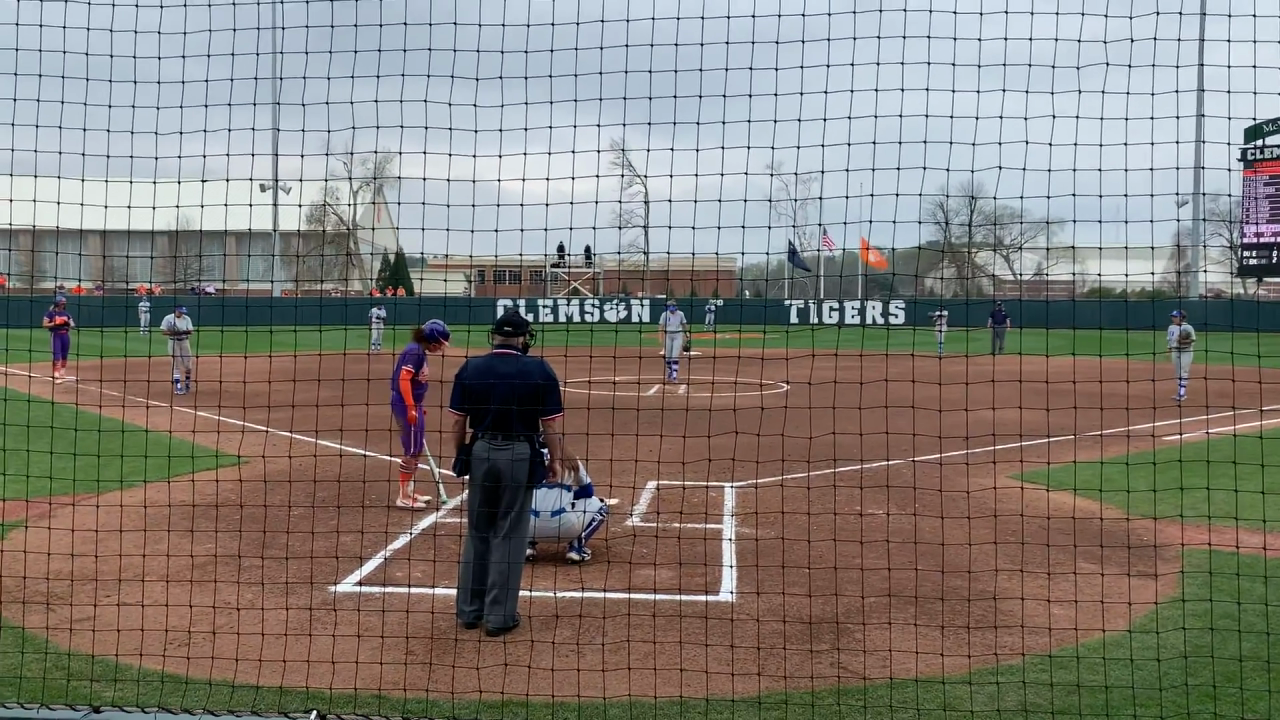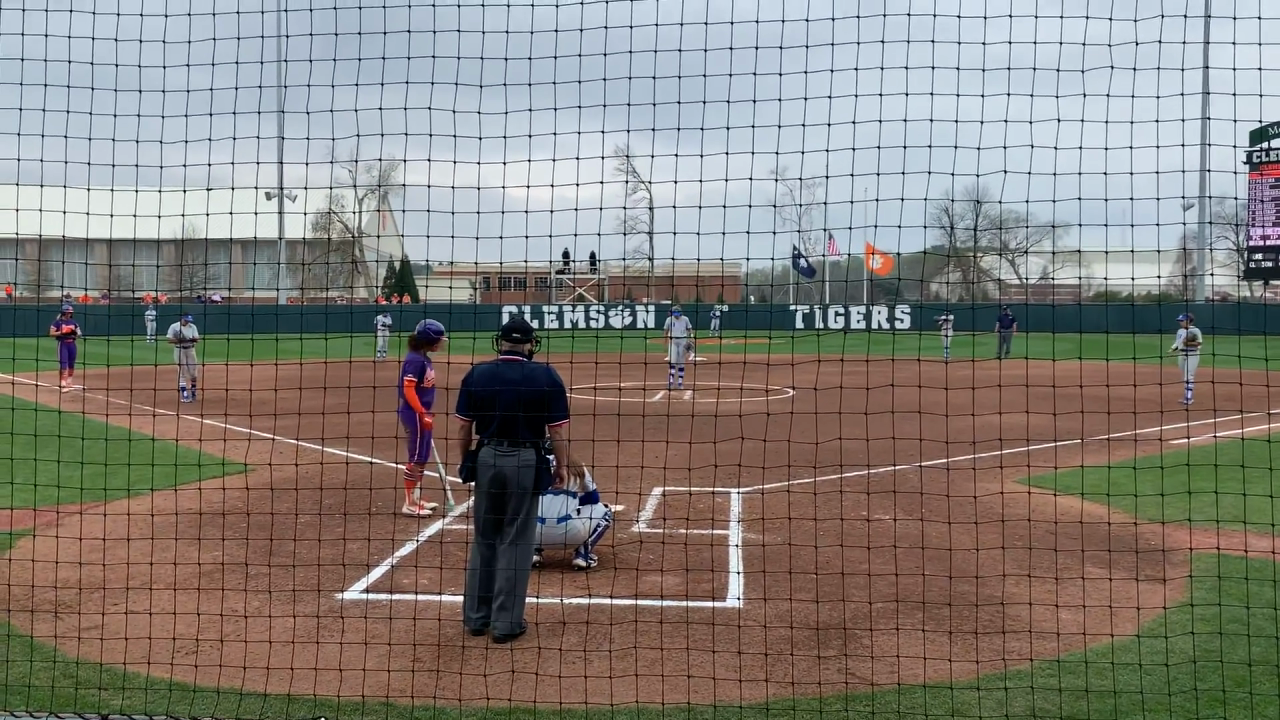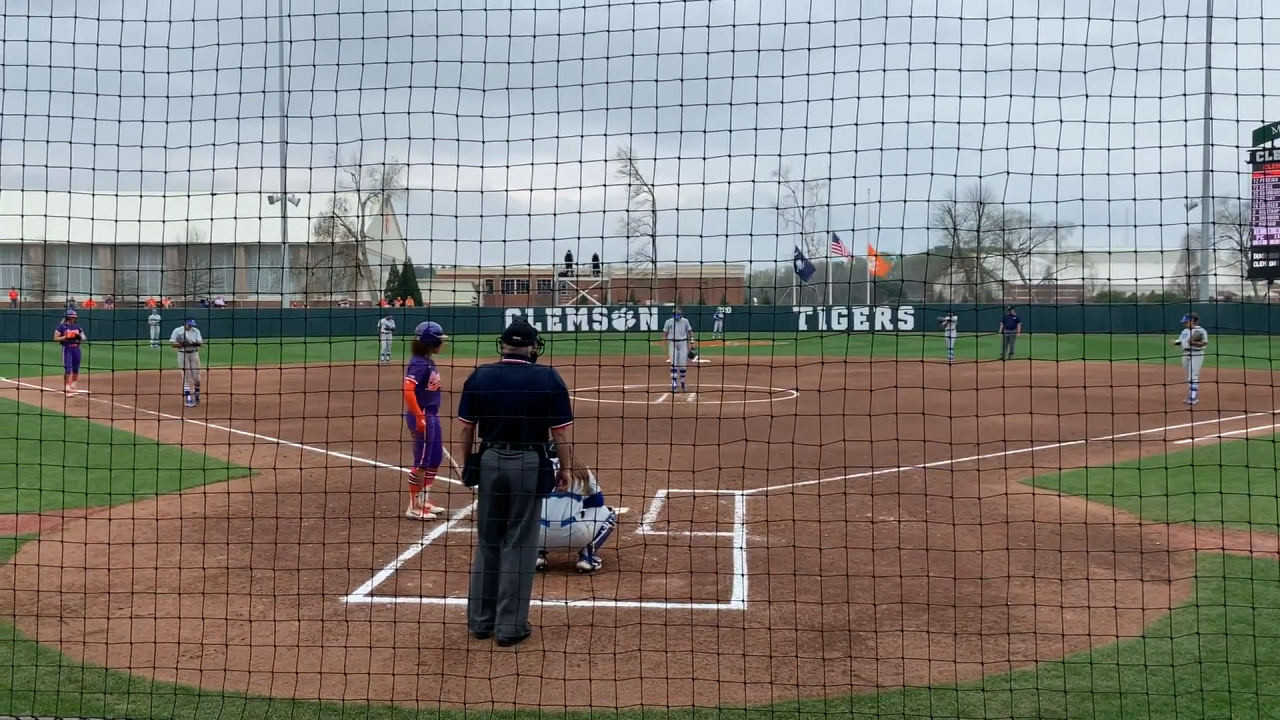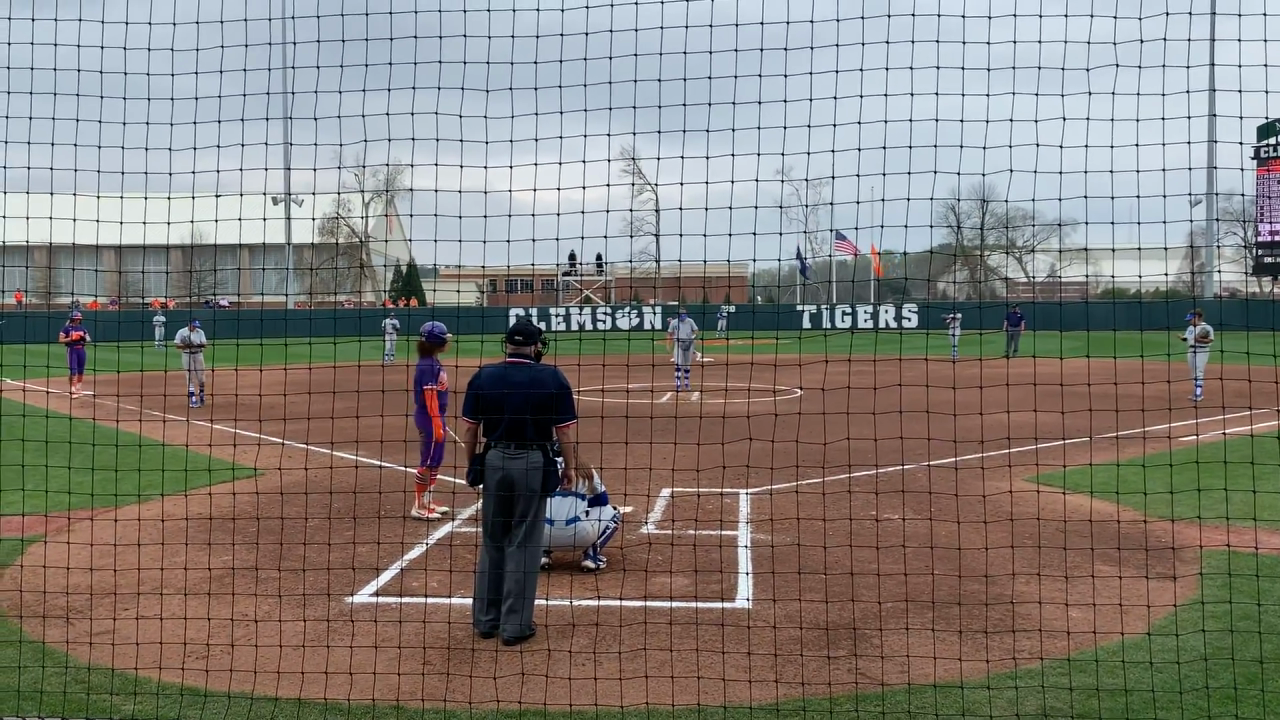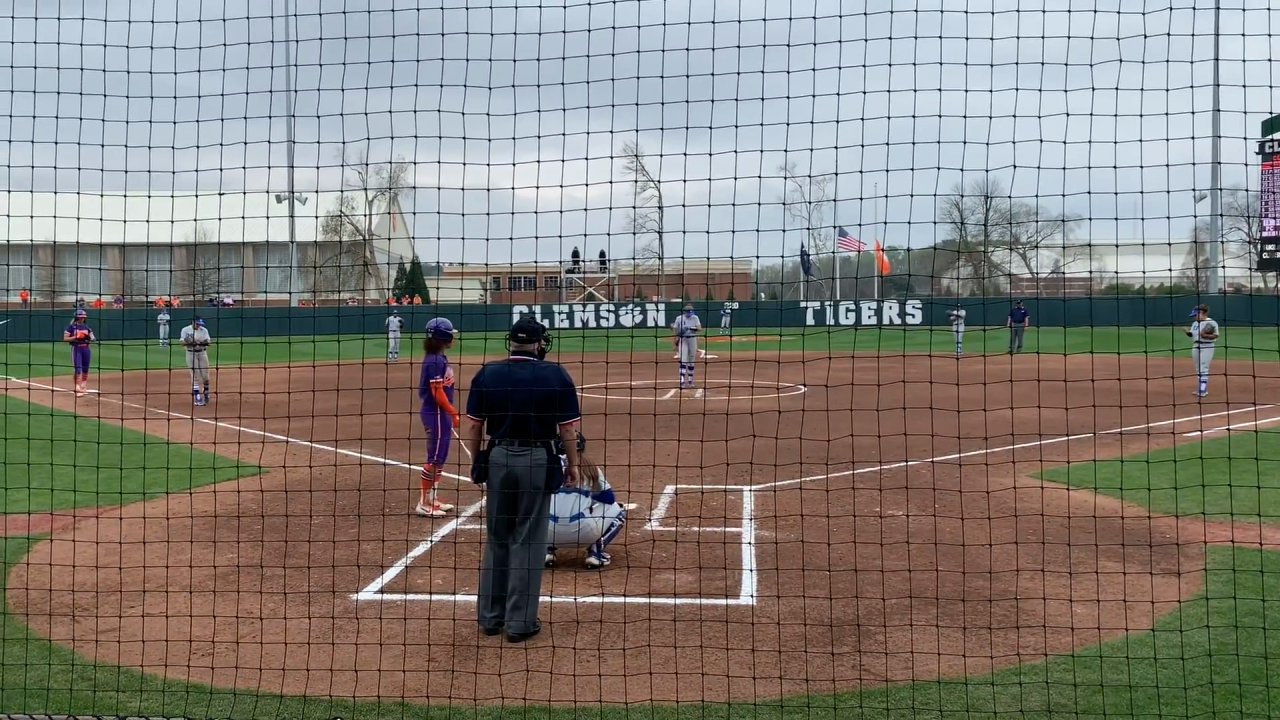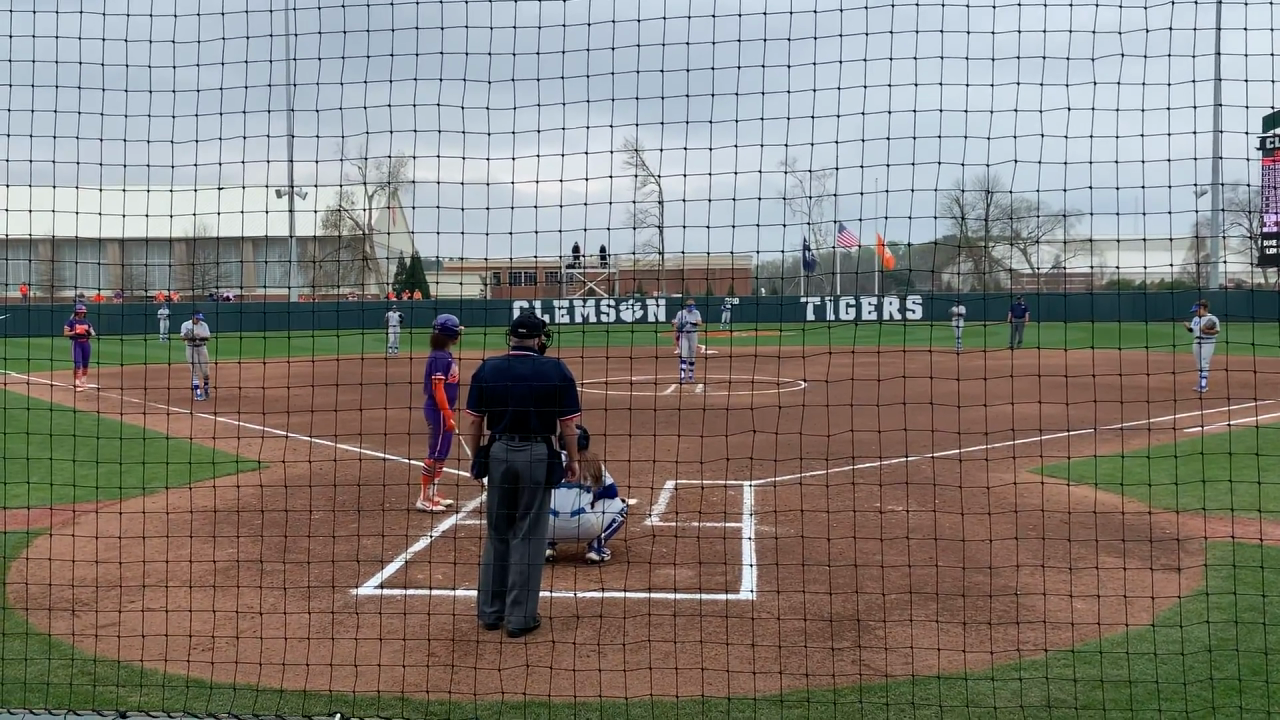
dt=0.4s
person 1, frame 1
left shoulder: (470, 368)
right shoulder: (539, 370)
left elbow: (458, 421)
right elbow: (550, 423)
left wrist: (459, 456)
right wrist: (555, 460)
left hip: (481, 453)
right hip: (520, 456)
left knee: (477, 532)
right knee: (509, 535)
left ankle: (469, 610)
right ankle: (499, 615)
person 1, frame 2
left shoulder: (477, 374)
right shoulder: (545, 376)
left elbow: (464, 426)
right elbow: (557, 430)
left wrist: (465, 462)
right wrist: (561, 466)
left hip: (487, 459)
right hip: (526, 462)
left knee: (483, 538)
right knee: (516, 541)
left ankle: (476, 617)
right ankle: (506, 622)
person 1, frame 3
left shoulder: (479, 376)
right shoulder: (548, 378)
left elbow: (466, 428)
right elbow: (561, 431)
left wrist: (468, 465)
right wrist: (565, 467)
left hip: (489, 461)
right hip: (529, 464)
left knee: (487, 542)
right knee: (519, 544)
left ankle: (481, 620)
right ankle: (510, 625)
person 1, frame 4
left shoulder: (483, 376)
right shoulder: (552, 378)
left elbow: (470, 429)
right elbow: (564, 431)
left wrist: (472, 465)
right wrist: (569, 466)
left hip: (494, 461)
right hip: (533, 464)
left knee: (492, 541)
right knee: (525, 544)
left ankle: (486, 619)
right ankle: (515, 625)
person 1, frame 5
left shoulder: (487, 374)
right shoulder: (556, 375)
left elbow: (474, 425)
right elbow: (567, 427)
left wrist: (476, 462)
right wrist: (572, 463)
left hip: (498, 458)
right hip: (538, 460)
left knee: (496, 538)
right knee: (529, 541)
left ankle: (491, 616)
right ankle: (520, 621)
person 1, frame 6
left shoulder: (487, 369)
right shoulder: (556, 370)
left elbow: (475, 421)
right elbow: (567, 424)
left wrist: (477, 458)
right wrist: (572, 459)
left hip: (498, 454)
right hip: (537, 456)
left knee: (497, 534)
right knee: (529, 536)
left ankle: (490, 611)
right ankle: (520, 617)
person 2, frame 1
left shoulder: (420, 352)
right shoulder: (414, 351)
right elbow: (403, 379)
right wrist: (410, 408)
left hip: (413, 404)
right hip: (406, 404)
left knee: (415, 450)
right knee: (411, 450)
left ankle: (409, 492)
right ankle: (403, 497)
person 2, frame 2
left shoulder: (423, 358)
right shoulder: (415, 359)
right elbow: (408, 390)
right wrist: (422, 414)
left hip: (421, 412)
right hip: (415, 413)
left knee: (423, 457)
right knee: (416, 458)
left ankle: (416, 499)
right ankle: (409, 504)
person 2, frame 3
left shoulder: (428, 362)
right shoulder: (420, 364)
right elbow: (407, 390)
right wrist: (419, 417)
left hip: (432, 416)
right hip: (422, 416)
left knee: (435, 459)
right knee: (421, 462)
left ankle: (423, 502)
right ankle: (414, 507)
person 2, frame 4
left shoulder: (433, 362)
right shoulder: (428, 364)
right elbow: (430, 398)
right wrist: (437, 425)
left hip: (437, 417)
right hip: (430, 418)
left knee: (436, 460)
right knee: (428, 461)
left ankle: (427, 502)
right ankle: (419, 507)
person 2, frame 5
left shoulder: (439, 358)
right shoulder: (435, 360)
right elbow: (437, 393)
left wrist: (449, 414)
right wrist: (453, 413)
left hip: (440, 413)
right hip: (435, 413)
left knee: (440, 457)
right knee: (434, 457)
left ankle: (431, 499)
right ankle: (424, 503)
person 2, frame 6
left shoulder: (445, 355)
right shoulder: (439, 357)
right elbow: (438, 390)
right wrist: (448, 416)
left hip: (444, 409)
right hip: (438, 410)
left knee: (442, 453)
right knee: (435, 453)
left ankle: (432, 494)
right ankle: (424, 499)
